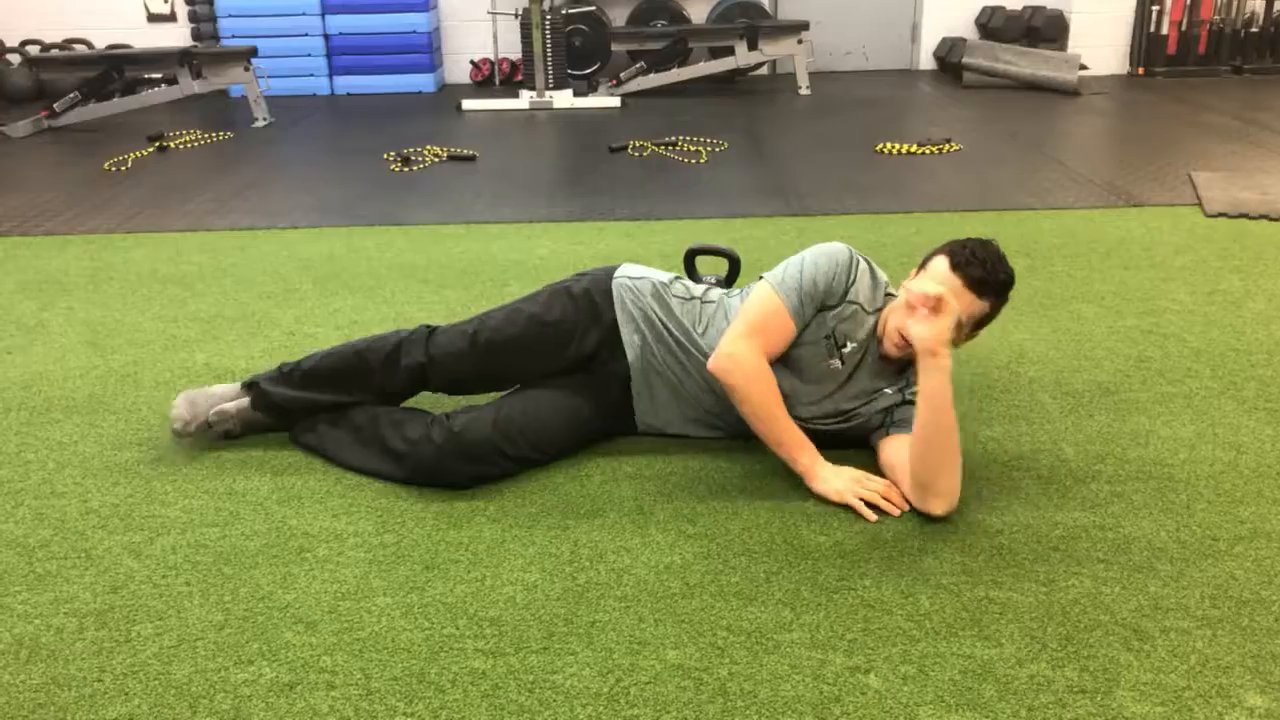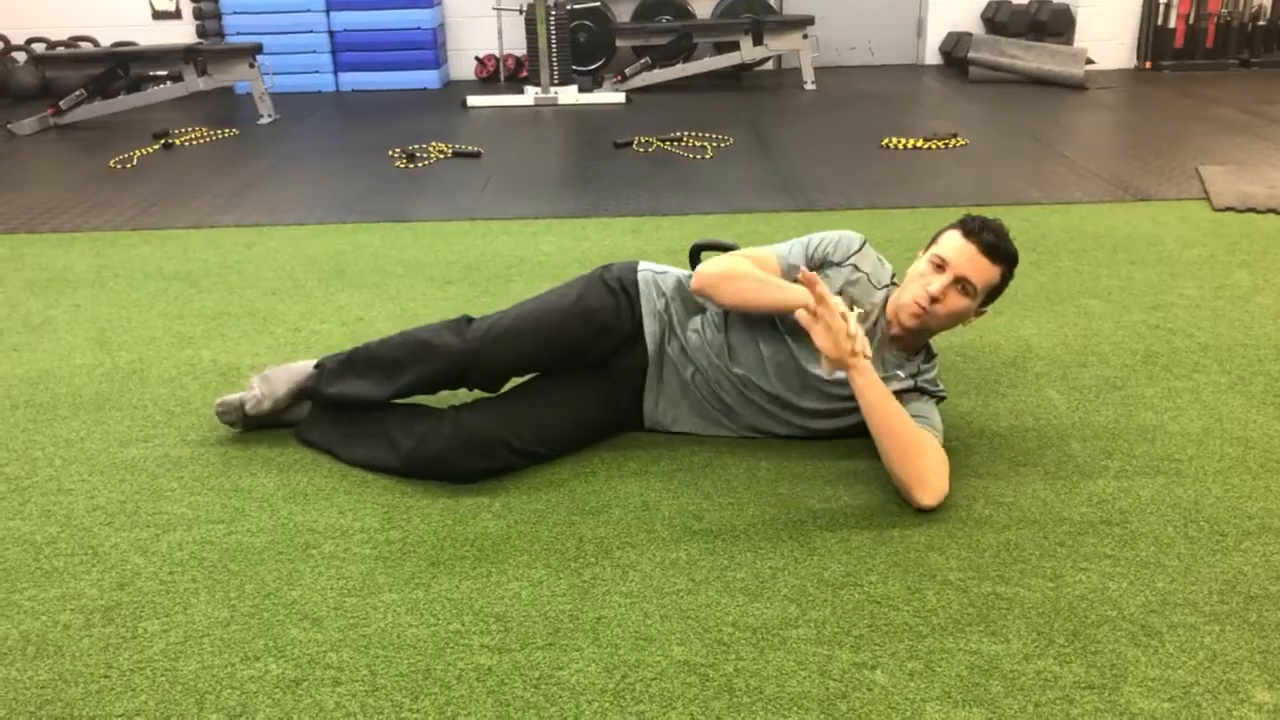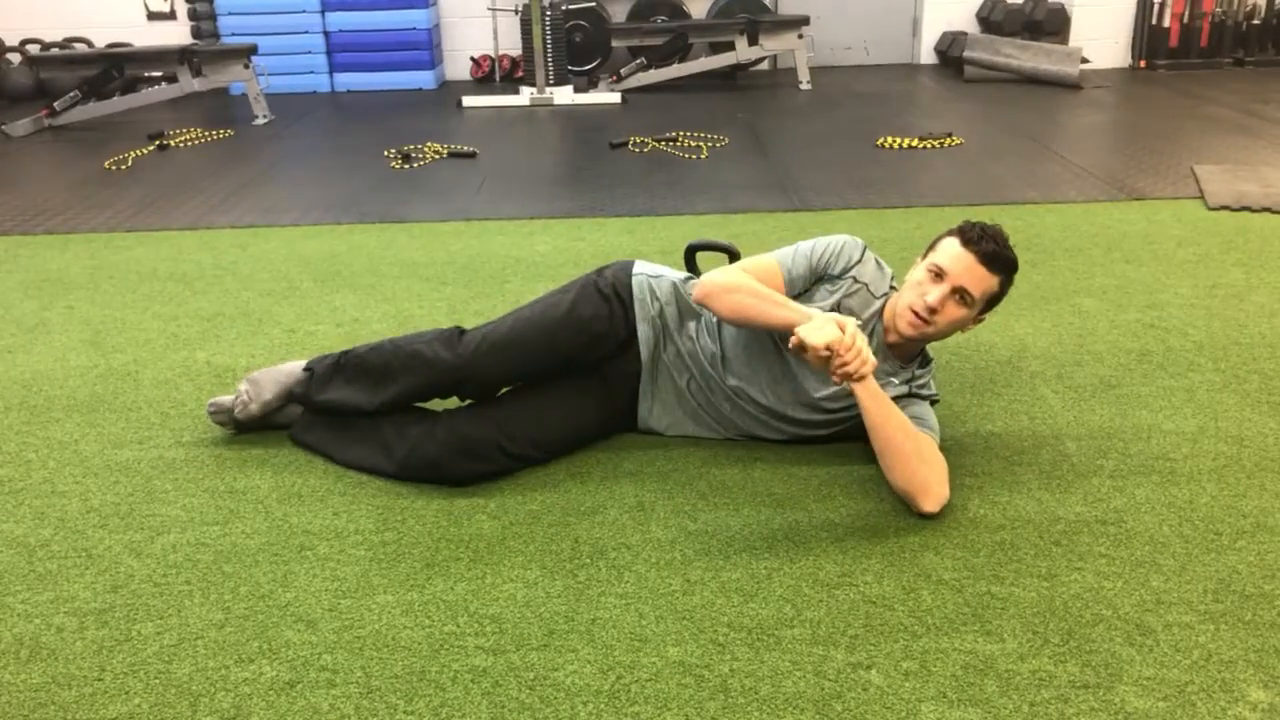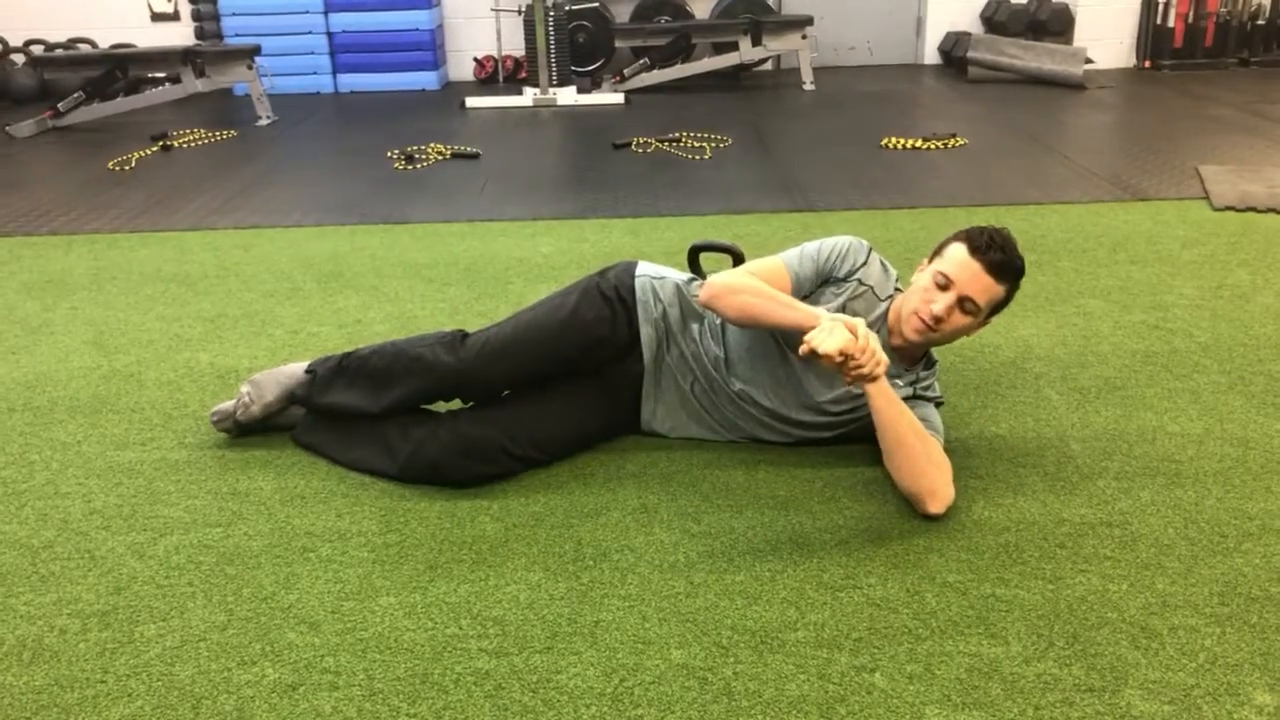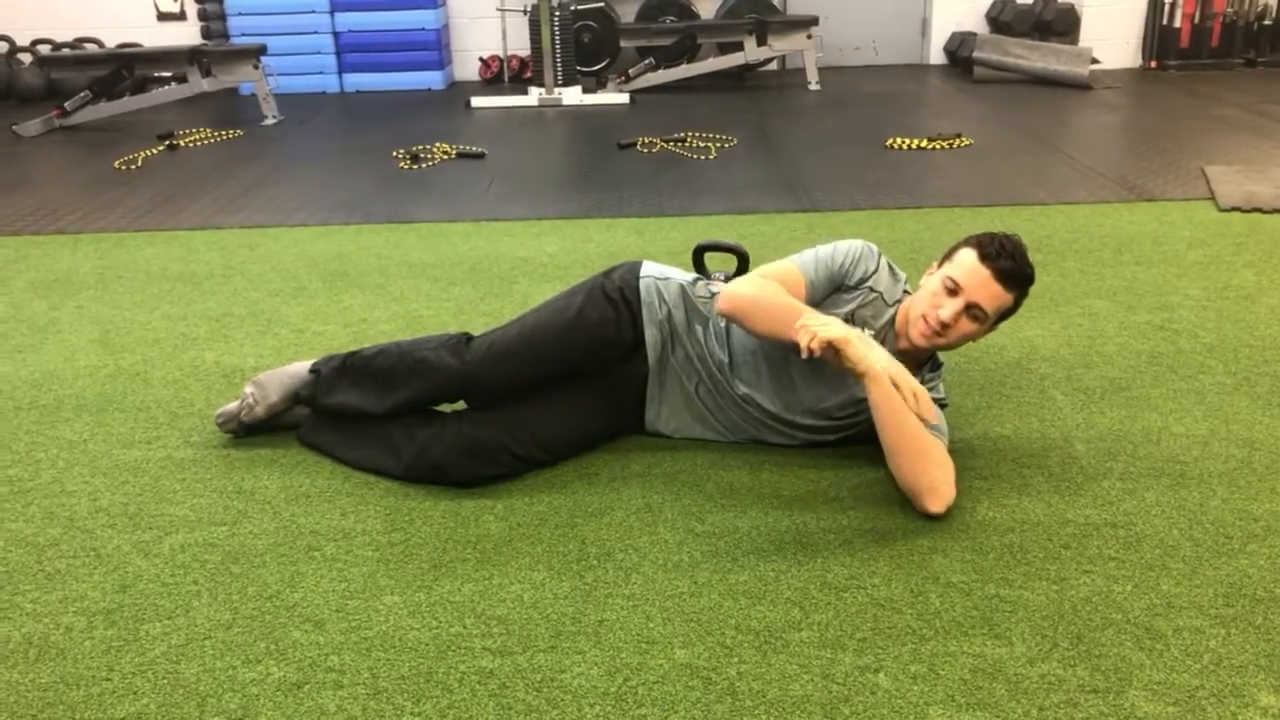
dt=0.5s
person 1, frame 1
left shoulder: (893, 400)
right shoulder: (843, 270)
left elbow: (934, 495)
right elbow: (733, 358)
left wrist: (937, 361)
right wrist: (814, 469)
left hip: (623, 401)
right hip: (622, 312)
left knee: (452, 454)
right knee: (437, 357)
left ankle: (285, 419)
right ankle: (259, 391)
person 1, frame 2
left shoulder: (912, 388)
right shoulder: (852, 254)
left elbow: (926, 488)
right elbow: (709, 274)
left wrist: (854, 361)
right wrist: (802, 296)
left hip: (643, 401)
right hip: (645, 310)
left knee: (463, 448)
right knee: (476, 351)
left ankle: (306, 419)
right ankle: (318, 380)
person 1, frame 3
left shoulder: (907, 393)
right shoulder: (851, 262)
left elbow: (929, 494)
right elbow: (717, 286)
left wrist: (861, 377)
right wrist: (809, 319)
left hip: (636, 402)
right hip: (640, 311)
left knee: (459, 450)
right knee: (468, 362)
left ankle: (301, 419)
right ankle: (307, 381)
person 1, frame 4
left shoulder: (913, 395)
right shoulder: (856, 261)
left elbow: (933, 495)
right elbow: (720, 289)
left wrist: (872, 380)
right wrist: (819, 320)
left hip: (638, 403)
right hip: (644, 311)
left knee: (461, 453)
right knee: (469, 364)
left ankle: (300, 421)
right ankle: (308, 381)
person 1, frame 5
left shoulder: (921, 397)
right shoulder: (867, 268)
left elbow: (933, 495)
right elbow: (739, 296)
left wrist: (861, 363)
right wrist: (866, 344)
left hip: (643, 404)
right hip: (648, 313)
left knee: (464, 453)
right knee: (475, 367)
left ankle: (307, 421)
right ankle: (316, 381)
